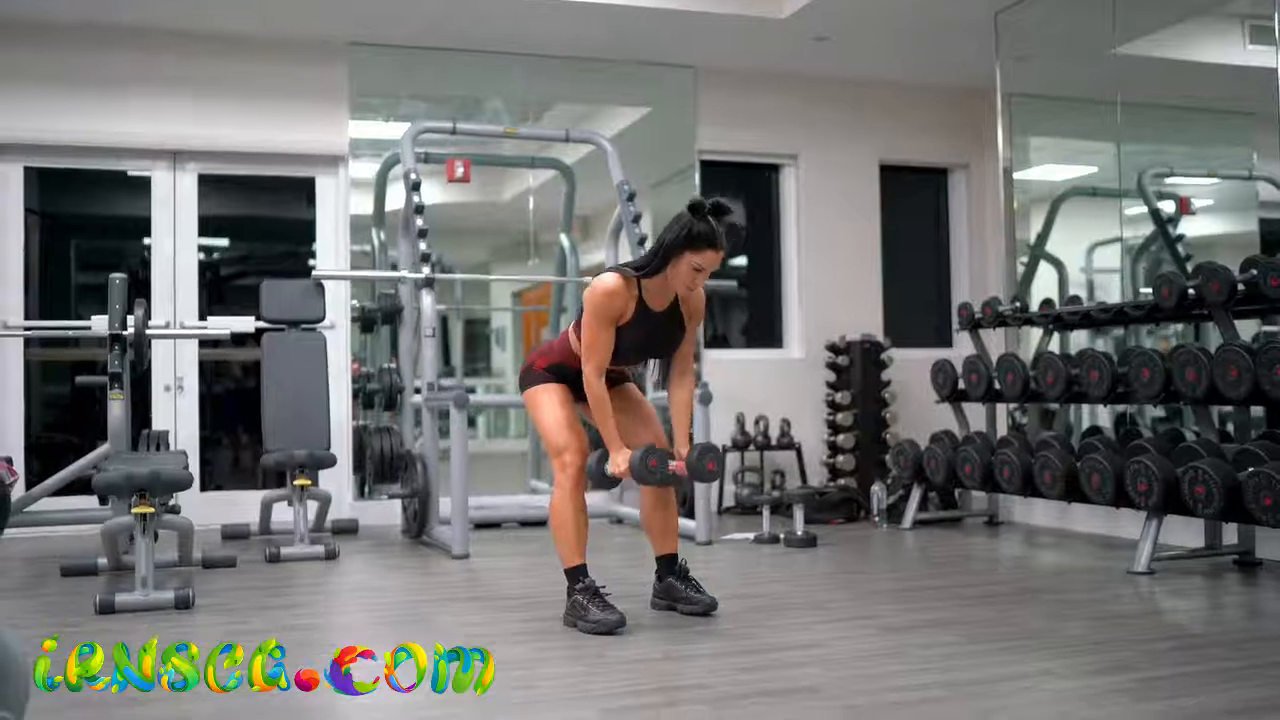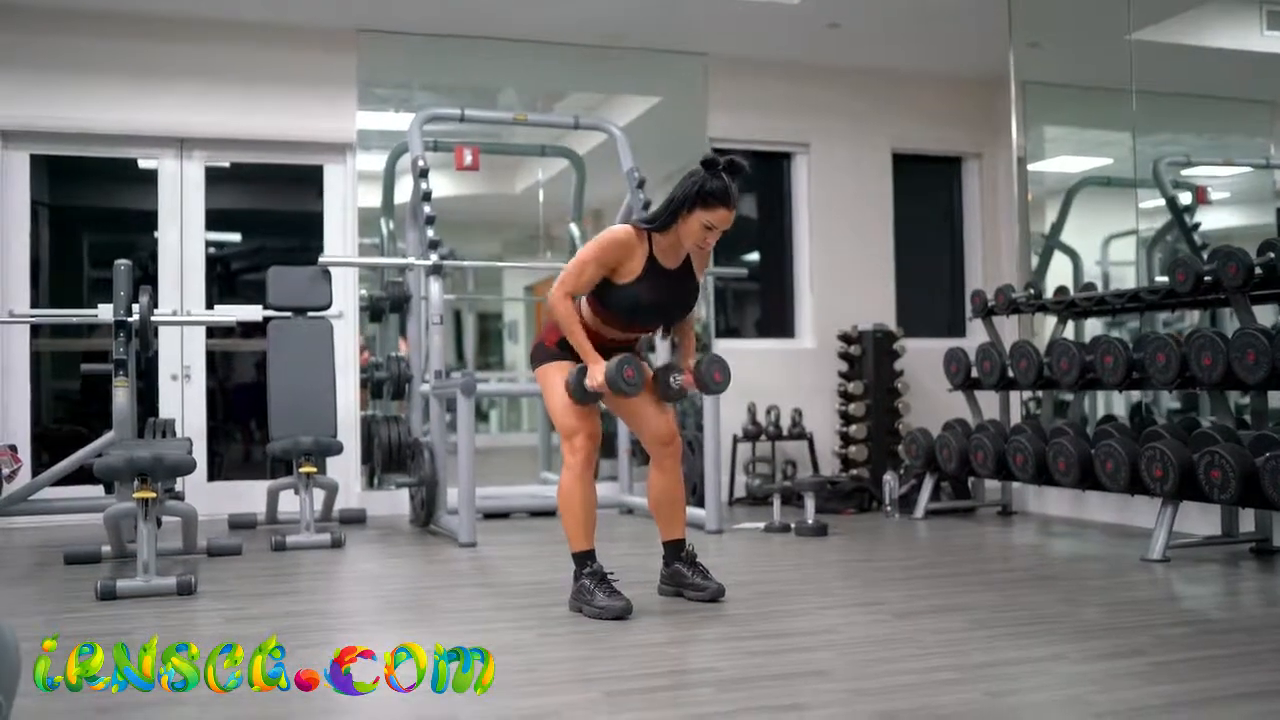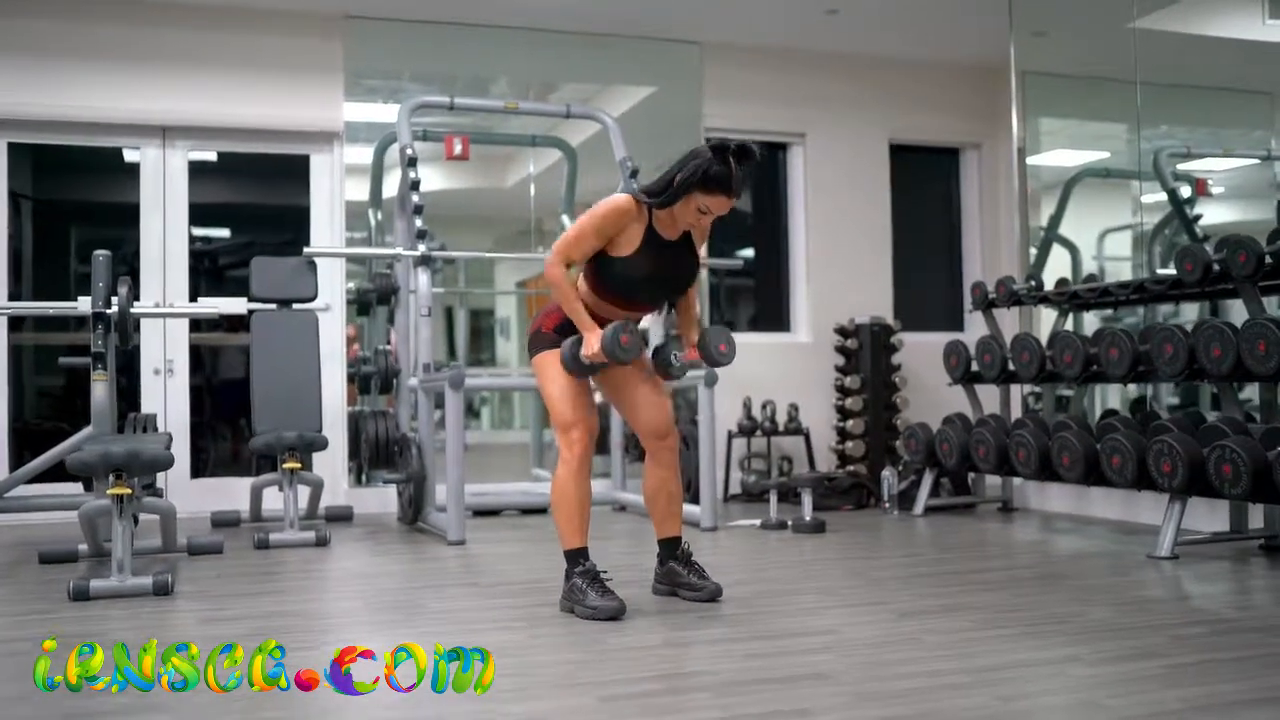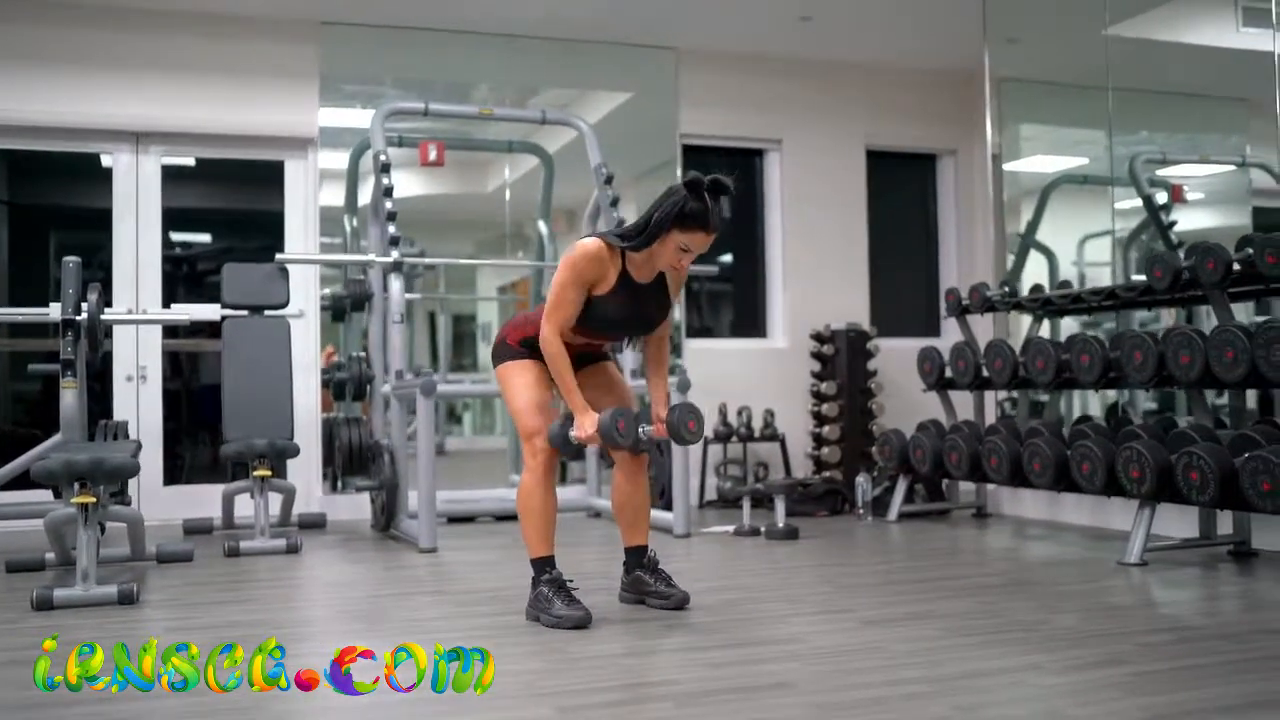
dt=1s
person 1, frame 1
left shoulder: (692, 300)
right shoulder: (611, 289)
left elbow: (681, 375)
right elbow: (591, 374)
left wrist: (682, 445)
right wrist: (615, 448)
left hip: (612, 378)
right hip: (553, 373)
right knee: (572, 462)
left ankle: (669, 577)
right ankle: (579, 592)
person 1, frame 2
left shoulder: (698, 254)
right shoulder: (622, 241)
left elbow: (679, 309)
right elbow: (559, 296)
left wrist: (688, 360)
right wrist: (592, 362)
left hip: (622, 352)
right hip: (566, 348)
left knee: (667, 442)
right knee: (583, 442)
left ankle: (676, 562)
right ankle: (586, 577)
person 1, frame 3
left shoulder: (697, 229)
right shoulder: (621, 211)
left elbow: (683, 287)
right elbow: (555, 265)
left wrist: (691, 335)
right wrist: (590, 330)
right hip: (564, 332)
left knee: (664, 435)
right knee: (579, 438)
left ankle: (671, 561)
right ankle: (578, 575)
person 1, frame 4
left shoulder: (673, 270)
right shoulder: (593, 254)
left elbow: (656, 336)
right elbow: (550, 333)
left wrist: (658, 403)
right wrist: (580, 410)
left hip: (588, 353)
right hip: (527, 347)
left knee: (634, 446)
right knee: (543, 445)
left ankle: (637, 569)
right ankle: (544, 584)
